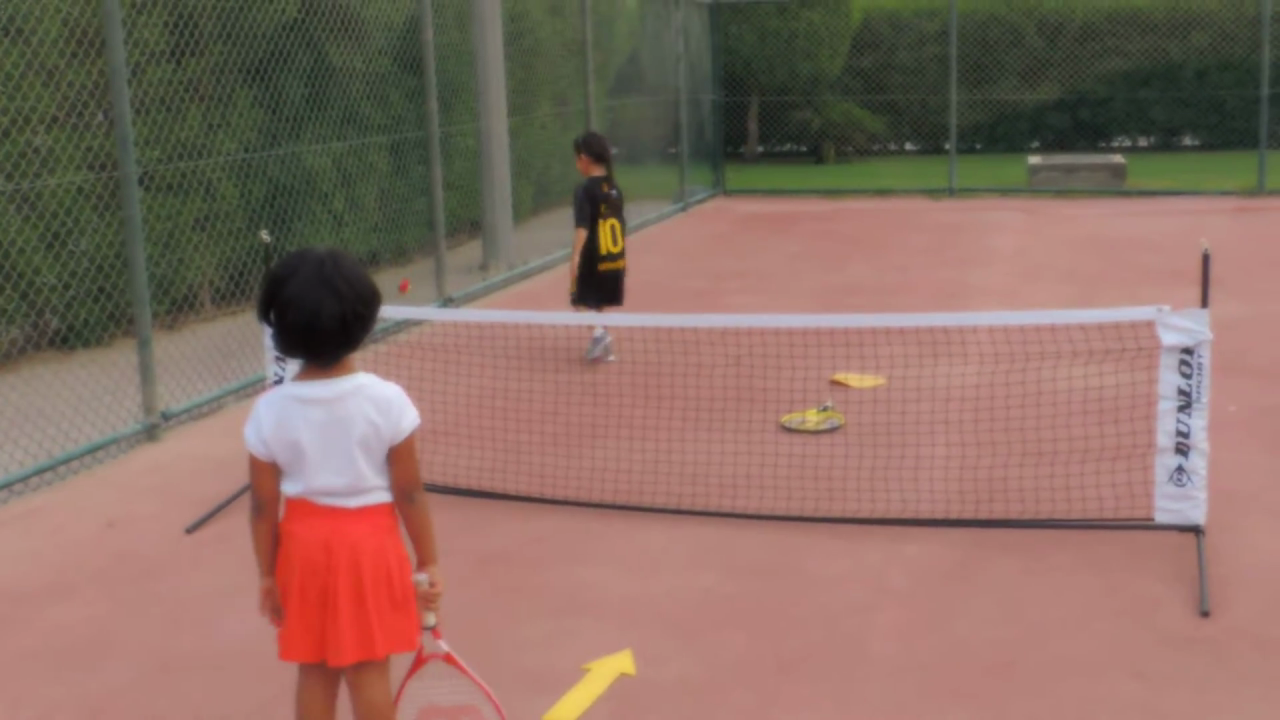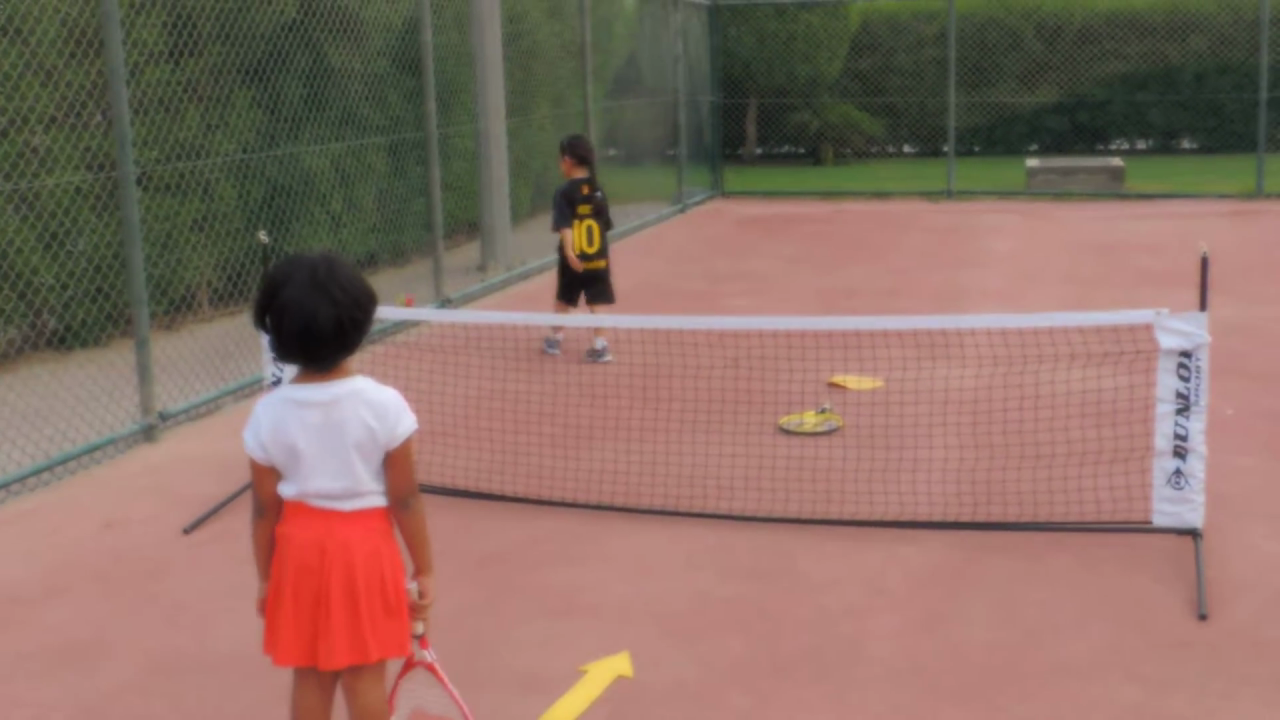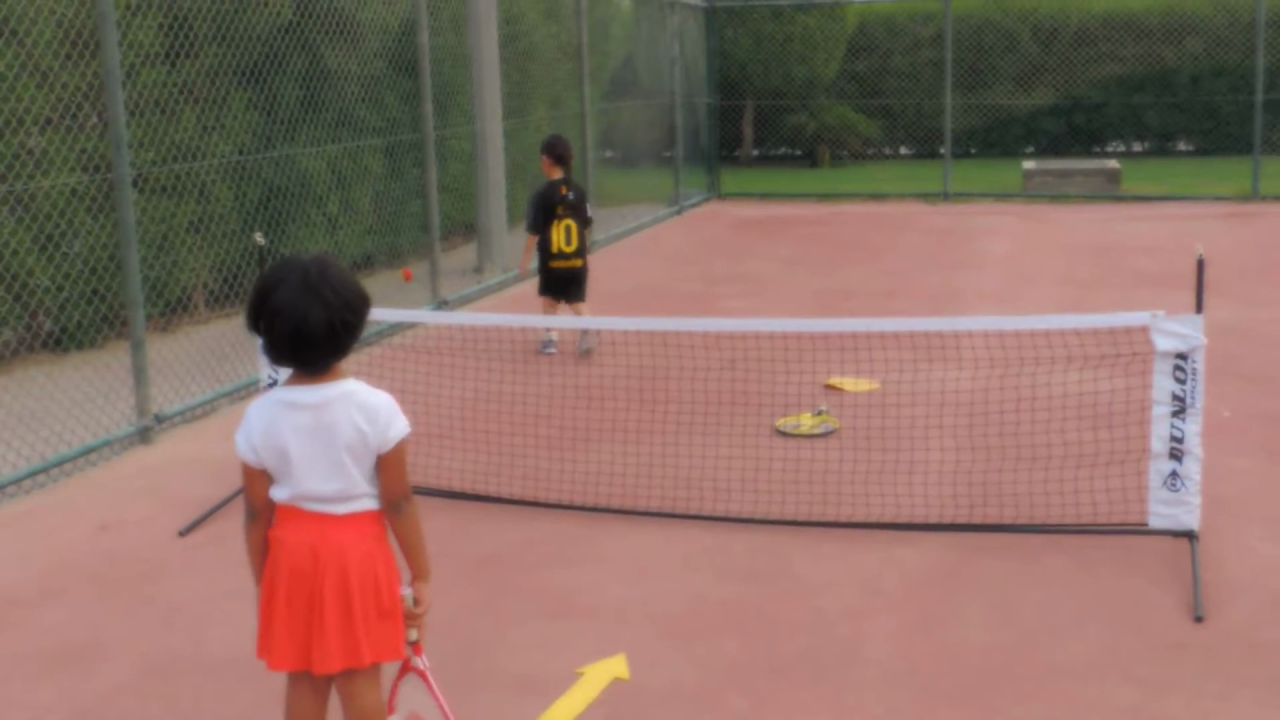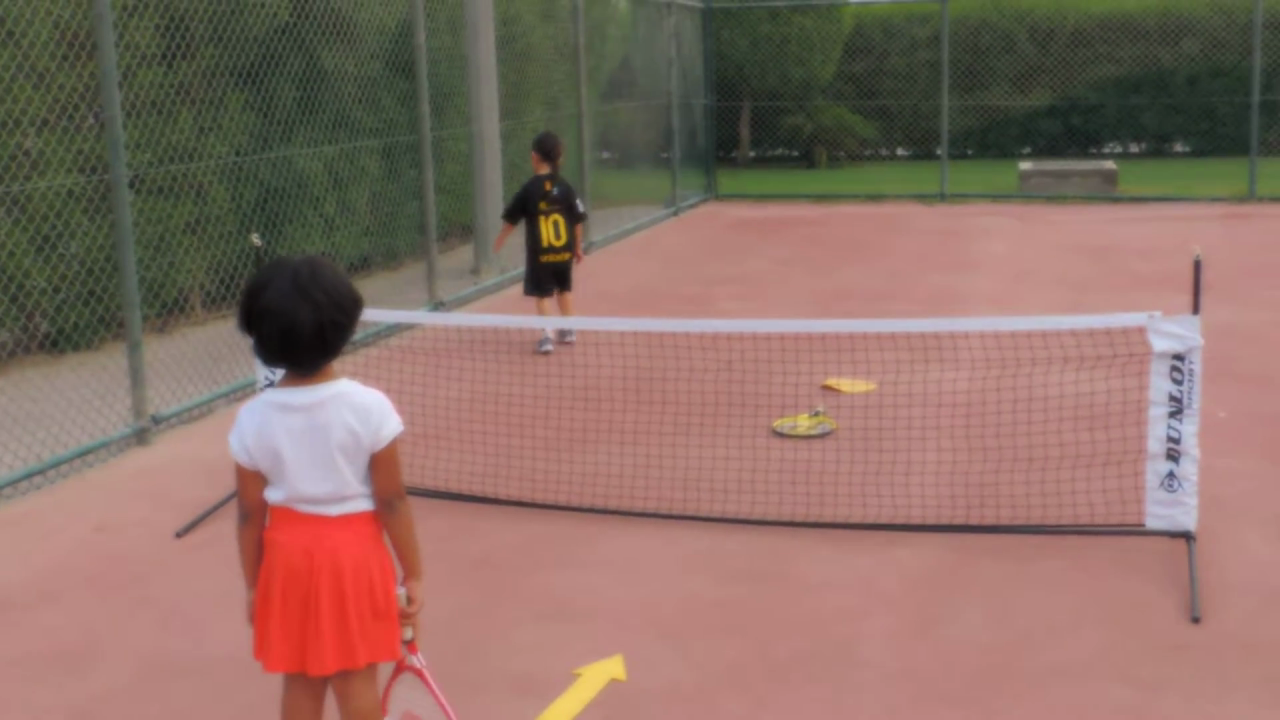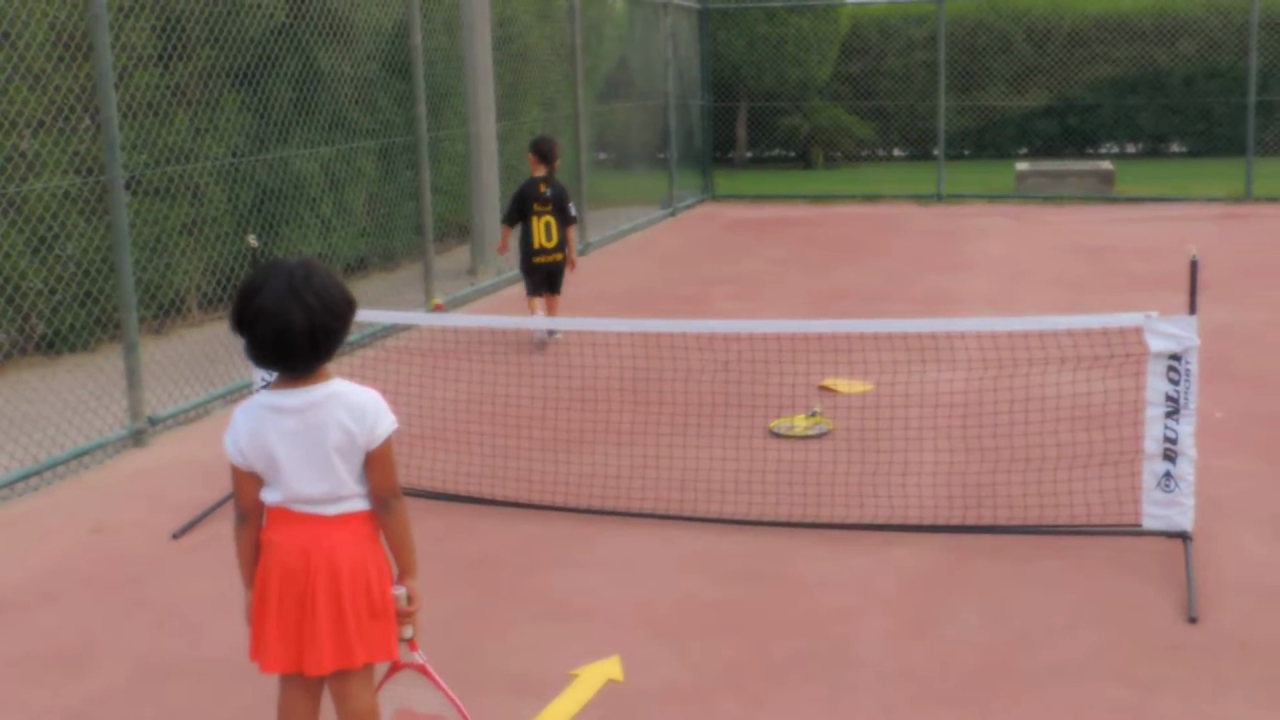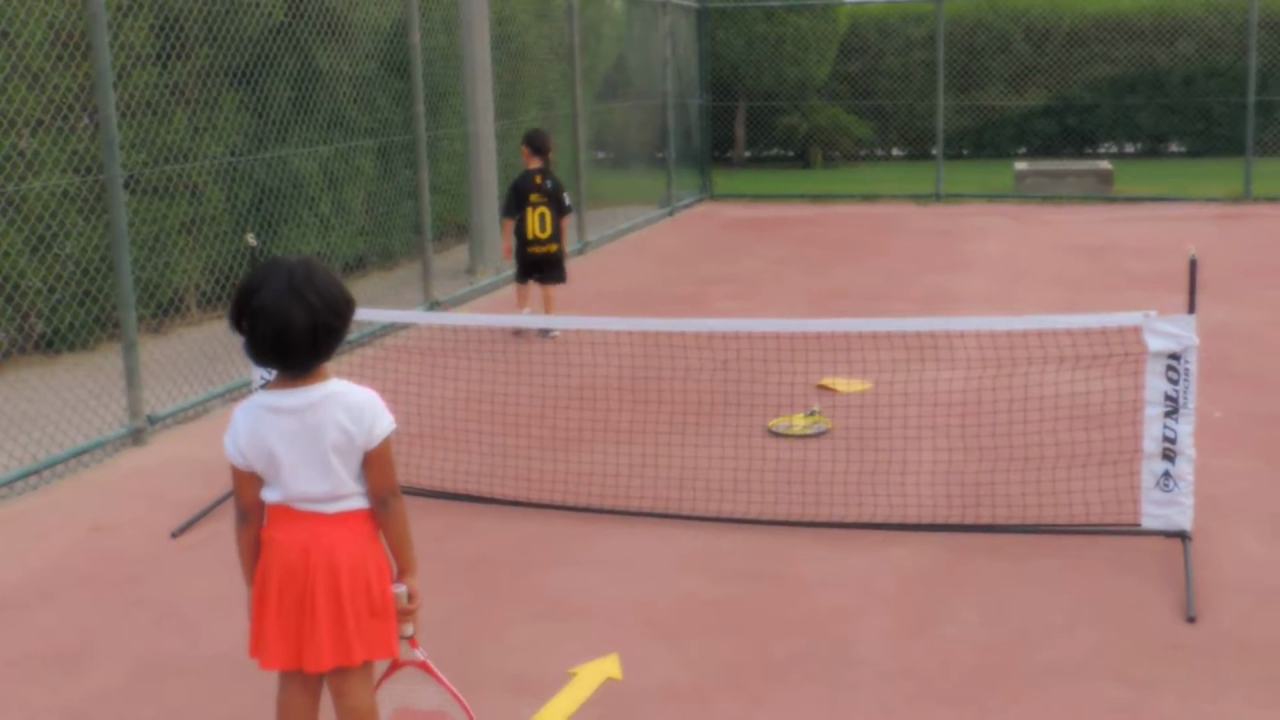
dt=0.2s
person 1, frame 1
left shoulder: (271, 409)
right shoulder: (386, 399)
left elbow: (264, 505)
right elbow: (409, 493)
left wrist: (267, 574)
right wrist: (428, 561)
left hip: (306, 545)
right hip: (369, 543)
left knee: (315, 668)
right knee: (367, 669)
person 1, frame 2
left shoulder: (269, 413)
right shoulder: (383, 404)
left elbow: (264, 509)
right elbow: (404, 499)
left wrist: (265, 577)
right wrist: (423, 569)
left hip: (301, 547)
right hip: (363, 547)
left knee: (310, 672)
right knee: (364, 673)
person 1, frame 3
left shoulder: (261, 416)
right shoulder: (375, 407)
left elbow: (257, 512)
right elbow: (398, 503)
left wrist: (262, 581)
right wrist: (420, 575)
left hip: (294, 552)
right hip: (357, 551)
left knee: (304, 677)
right knee: (359, 677)
person 1, frame 4
left shoulder: (253, 418)
right shoulder: (368, 407)
left elbow: (250, 514)
right elbow: (392, 502)
left wrist: (252, 585)
right wrist: (413, 574)
left hip: (289, 554)
right hip: (352, 553)
left knee: (300, 679)
right knee: (356, 679)
person 1, frame 5
left shoulder: (248, 420)
right shoulder: (363, 406)
left elbow: (246, 516)
right elbow: (388, 499)
left wrist: (251, 585)
right wrist: (408, 571)
left hip: (285, 555)
right hip: (349, 553)
left knee: (296, 681)
right knee: (353, 681)
person 1, frame 6
left shoulder: (247, 419)
right shoulder: (361, 406)
left elbow: (248, 515)
right elbow: (386, 499)
left wrist: (253, 583)
right wrist: (407, 569)
left hip: (286, 551)
right hip: (349, 550)
left knee: (295, 677)
right knee: (352, 677)
person 2, frame 1
left shoulder: (585, 190)
right shoulder: (615, 190)
left elbow: (582, 226)
left wrist: (575, 256)
left hip: (592, 261)
right hip: (616, 259)
left knee: (582, 303)
right knee: (604, 303)
left ankle: (599, 333)
right ankle: (603, 345)
person 2, frame 2
left shoulder: (565, 193)
right shoulder: (599, 192)
left elbow: (564, 227)
left wrist: (569, 253)
left hip: (573, 260)
right hip: (599, 259)
left knee: (563, 300)
right knee: (598, 303)
left ankle: (555, 339)
right ankle: (600, 345)
person 2, frame 3
left shoulder: (543, 195)
right shoulder: (579, 192)
left elbow: (534, 231)
right elbow: (586, 226)
left wrist: (525, 258)
right wrist: (584, 253)
left hip: (551, 259)
right hip: (576, 258)
left knee: (550, 298)
right knee: (577, 299)
left ankle: (550, 338)
right ankle: (587, 329)
person 2, frame 4
left shoulder: (528, 190)
right shoulder: (566, 188)
left elbow: (510, 220)
right elbow: (578, 221)
left wrist: (499, 241)
right wrist: (578, 247)
left hip: (540, 254)
right hip: (564, 251)
left knee: (542, 295)
right knee: (564, 288)
left ankle: (547, 337)
right ankle: (567, 330)
person 2, frame 5
left shoulder: (523, 191)
right shoulder: (560, 190)
left elbow: (509, 222)
right elbow: (570, 225)
left wrist: (503, 243)
right wrist: (571, 252)
left hip: (532, 254)
right hip: (556, 253)
left knee: (535, 293)
right knee: (552, 292)
right ankle: (553, 326)
person 2, frame 6
left shoulder: (519, 183)
right shoulder: (554, 182)
left elbow: (510, 216)
right elbow: (563, 215)
left wrist: (506, 242)
right wrist: (562, 241)
left hip: (527, 245)
right hip: (551, 244)
left knee: (522, 280)
right knee: (548, 283)
left ankle: (523, 314)
